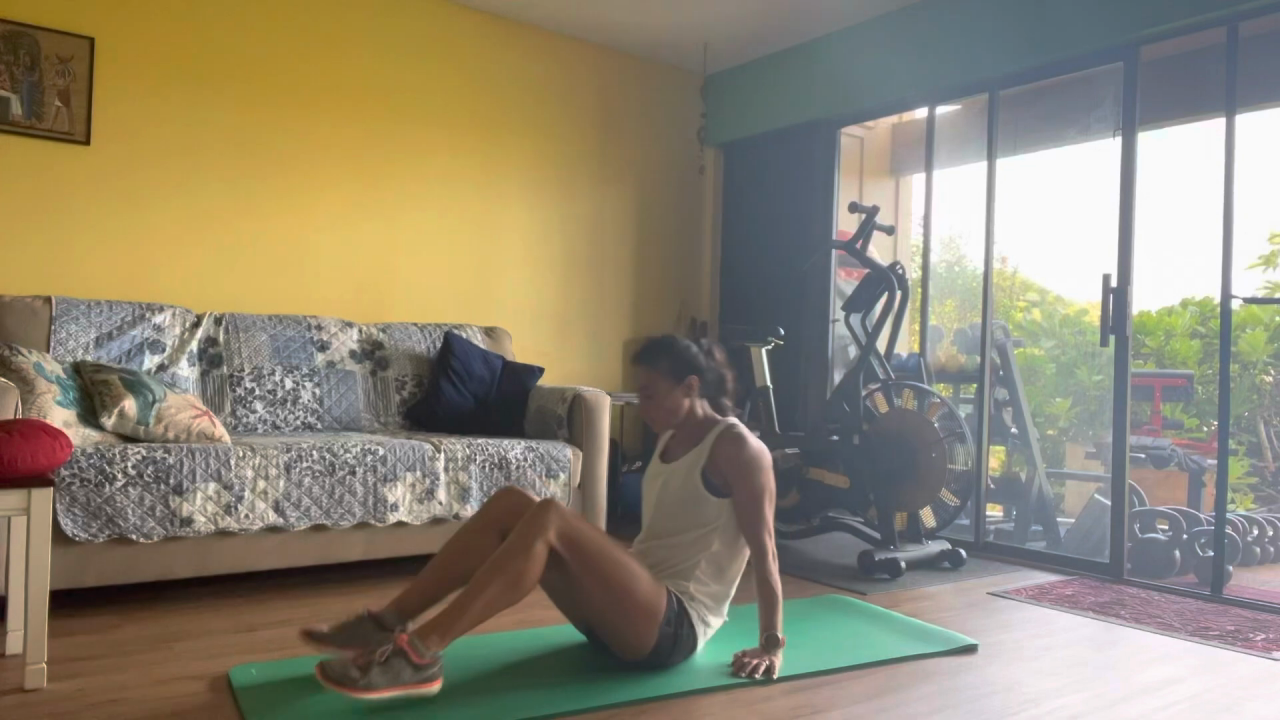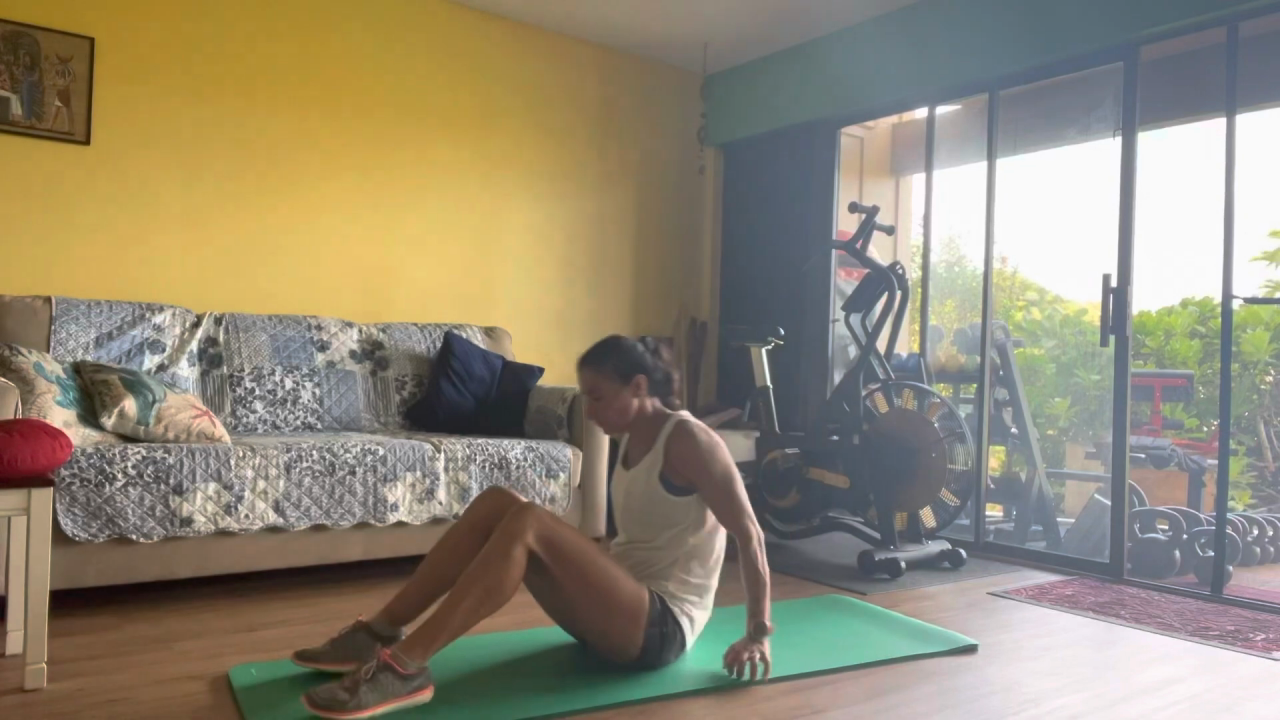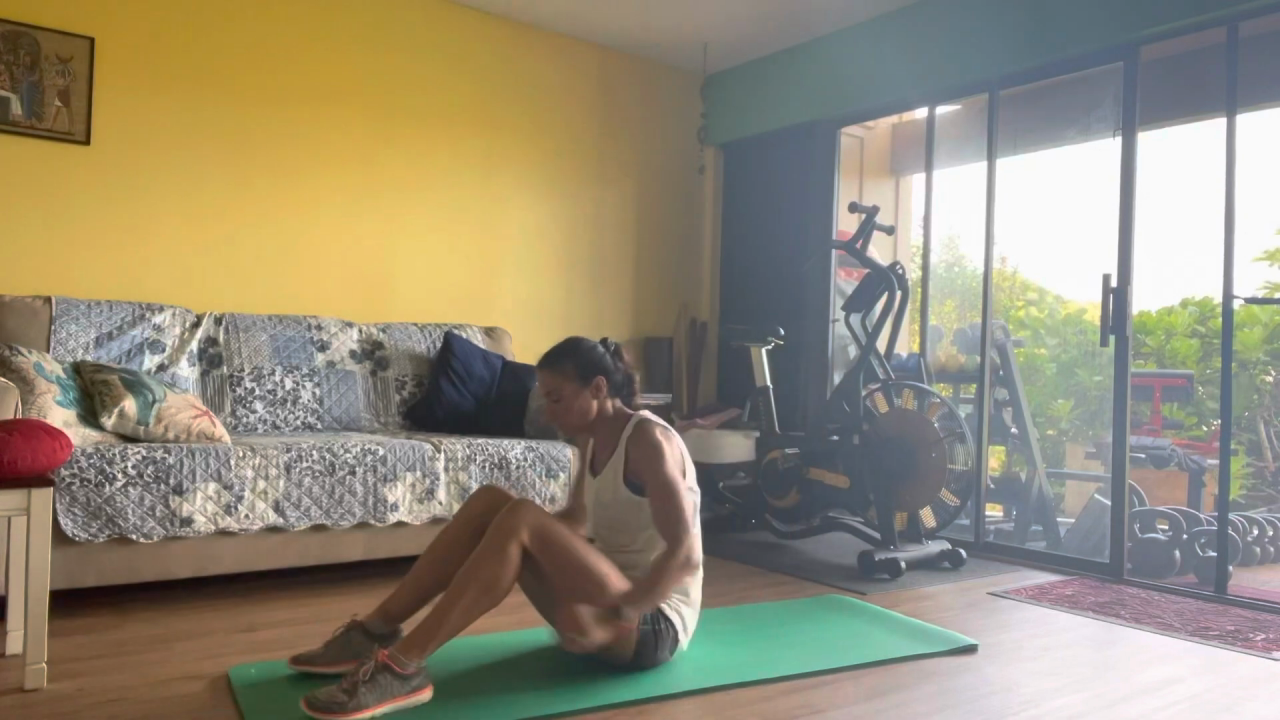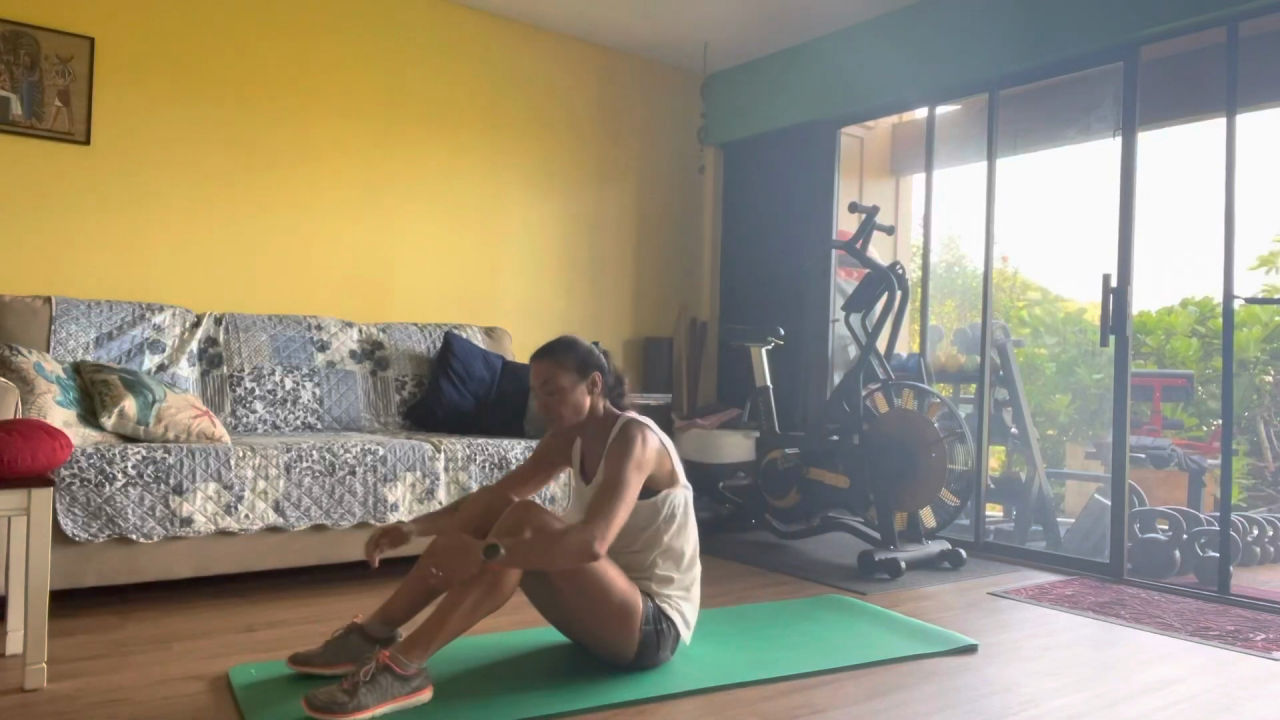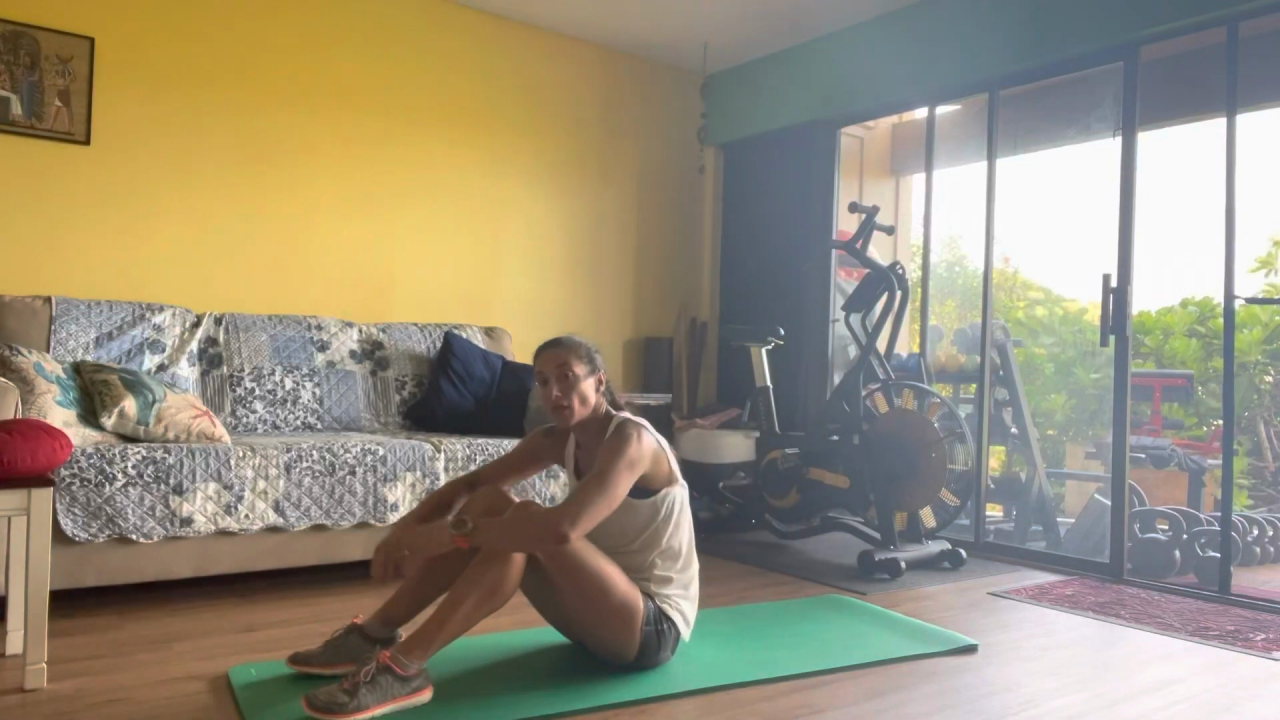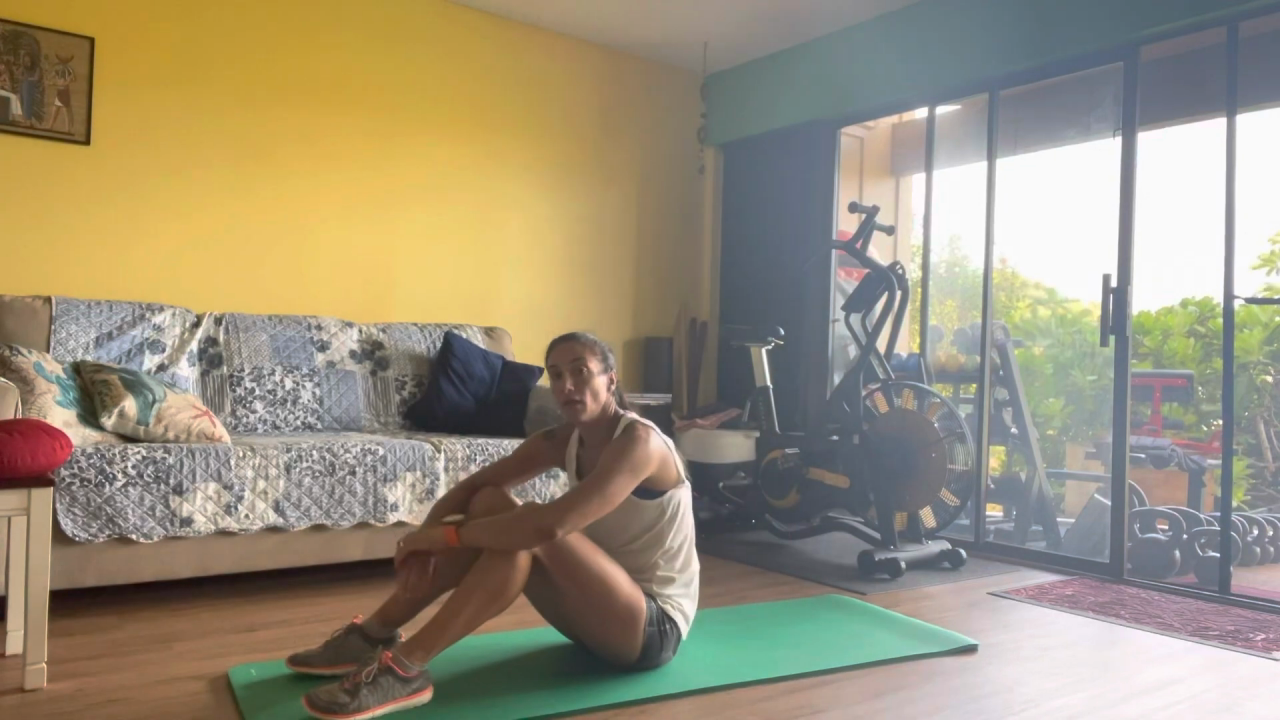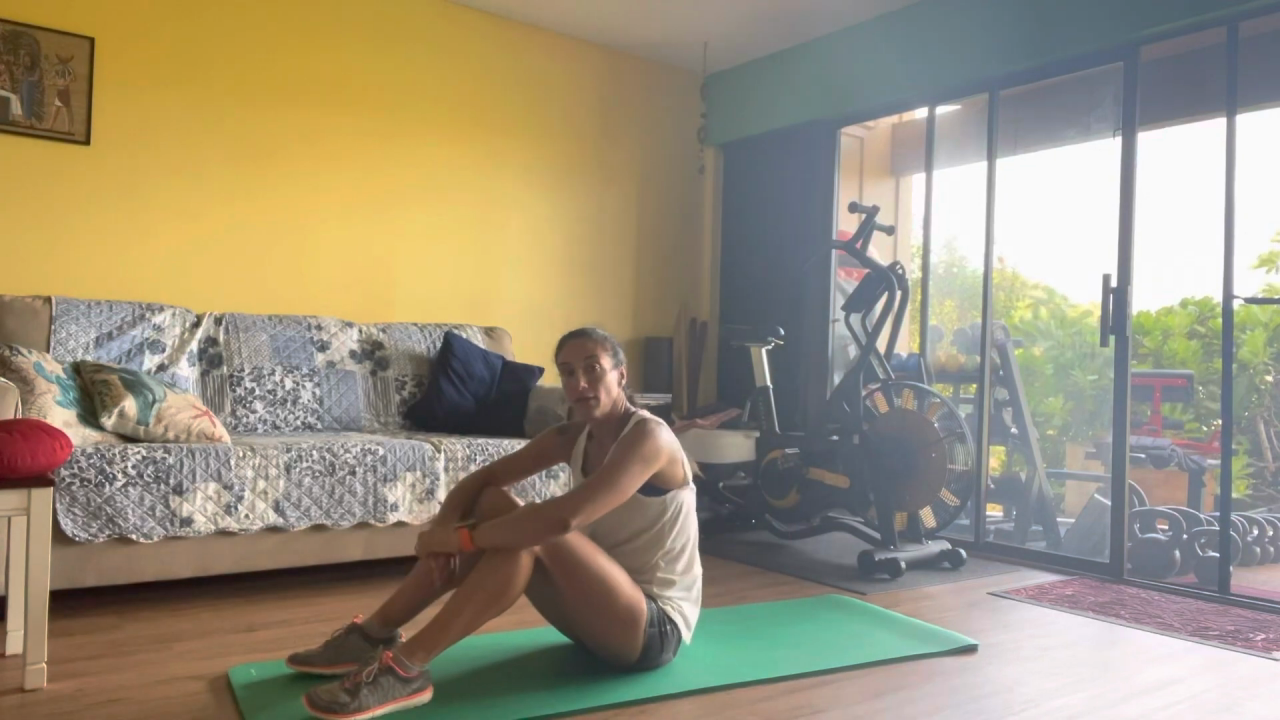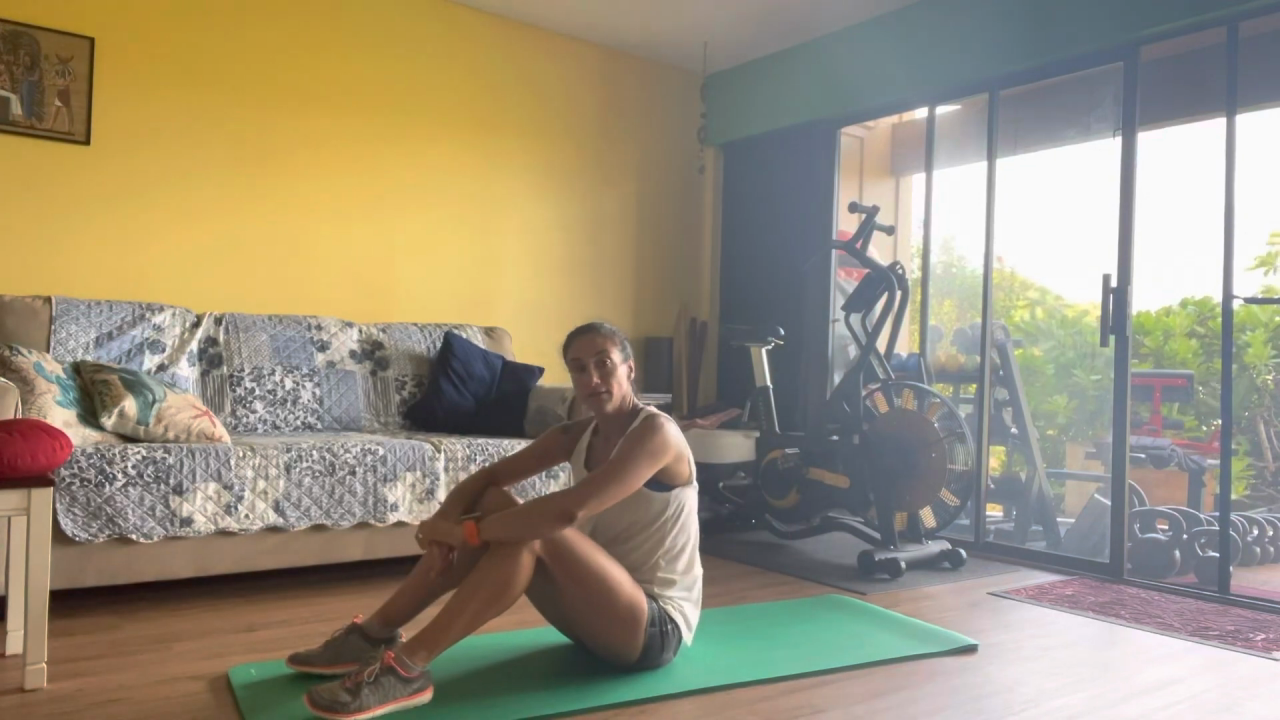
dt=0.2s
person 1, frame 1
left shoulder: (738, 449)
right shoulder: (671, 441)
left elbow: (763, 549)
left wrist: (771, 643)
left hip: (673, 629)
right hip: (626, 611)
left knee: (549, 518)
right knee: (510, 505)
left ankle: (420, 656)
right ankle: (388, 621)
person 1, frame 2
left shoulder: (690, 442)
right shoulder: (632, 439)
left elbow: (748, 535)
left wrist: (758, 632)
left hip: (660, 626)
right hip: (622, 605)
left knee: (528, 521)
right knee: (497, 502)
left ankle: (405, 667)
right ankle: (380, 632)
person 1, frame 3
left shoulder: (649, 439)
right shoulder: (595, 438)
left elbow: (682, 553)
right elbow: (572, 518)
left wrist: (609, 619)
left hip: (643, 627)
right hip: (603, 598)
left knee: (523, 518)
right knee: (491, 499)
left ankle: (403, 668)
right ankle: (375, 632)
person 1, frame 4
left shoulder: (634, 439)
right shoulder: (568, 440)
left elbow: (592, 543)
right elbow: (504, 494)
left wrist: (485, 554)
right wrist: (413, 527)
left hip: (652, 625)
right hip: (603, 611)
left knee: (526, 523)
right knee: (492, 501)
left ankle: (403, 668)
right ankle: (375, 634)
person 1, frame 5
left shoulder: (630, 439)
right shoulder: (558, 439)
left elbow: (563, 530)
right elbow: (468, 484)
left wrist: (455, 533)
right wrist: (407, 529)
left hip: (653, 624)
right hip: (599, 612)
left knee: (528, 521)
right knee: (491, 503)
left ankle: (404, 668)
right ankle: (374, 634)
person 1, frame 6
left shoulder: (639, 441)
right shoulder: (560, 442)
left elbow: (551, 525)
right elbow: (466, 491)
left wrist: (446, 534)
right wrist: (422, 544)
left hip: (654, 625)
right hip: (598, 610)
left knee: (532, 531)
right knee: (490, 505)
left ankle: (405, 668)
right ankle: (374, 635)
person 1, frame 7
left shoulder: (648, 436)
right shoulder: (572, 437)
left elbow: (564, 518)
right elbow: (478, 480)
left wrist: (462, 536)
right wrist: (441, 530)
left hip: (655, 626)
right hip: (599, 610)
left knee: (535, 530)
right knee: (492, 503)
left ankle: (406, 668)
right ankle: (374, 634)
person 1, frame 8
left shoulder: (656, 432)
right shoulder: (577, 436)
left elbow: (569, 511)
right elbow: (483, 478)
left wrist: (466, 530)
right wrist: (445, 523)
left hip: (656, 626)
right hip: (600, 609)
left knee: (534, 531)
right knee: (492, 503)
left ankle: (407, 668)
right ankle: (374, 634)
